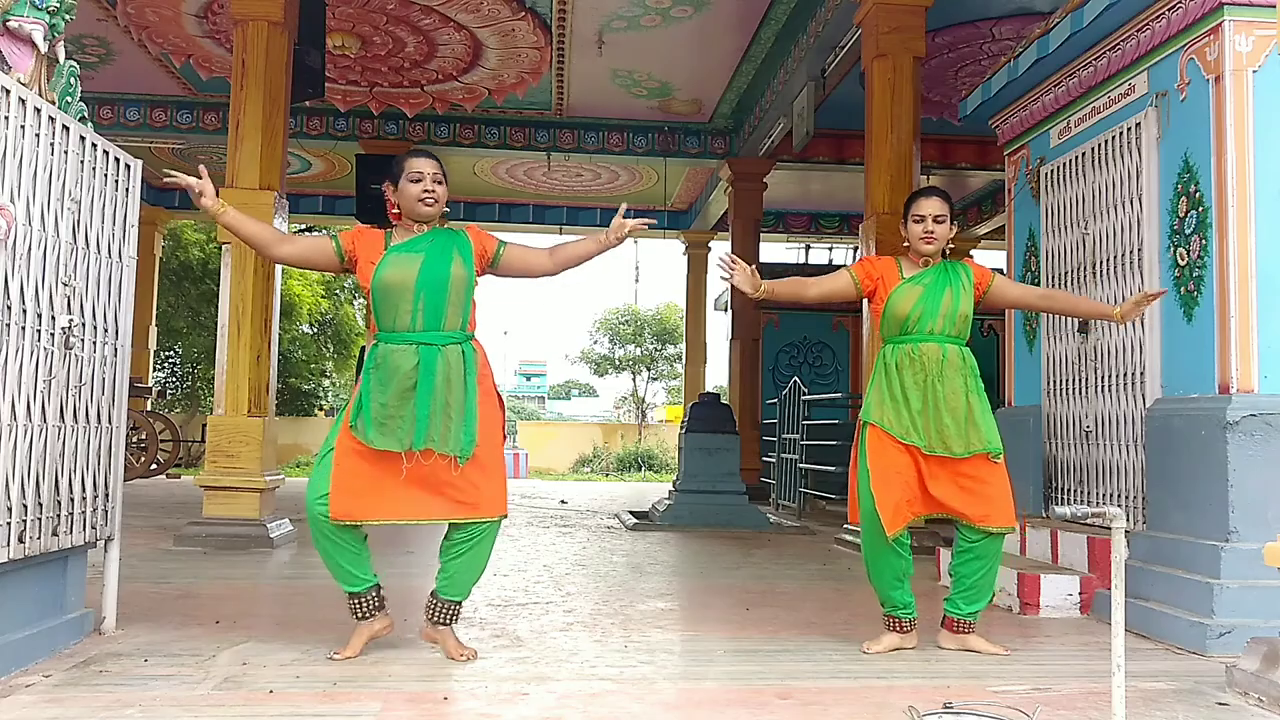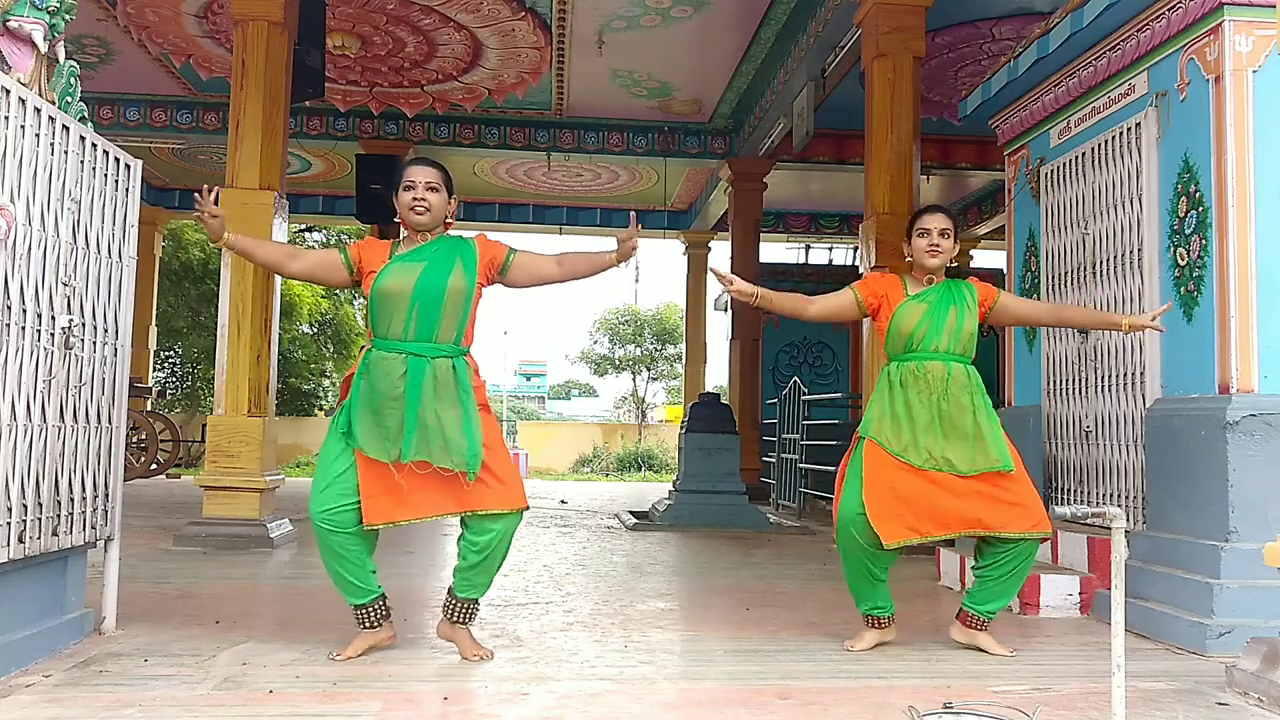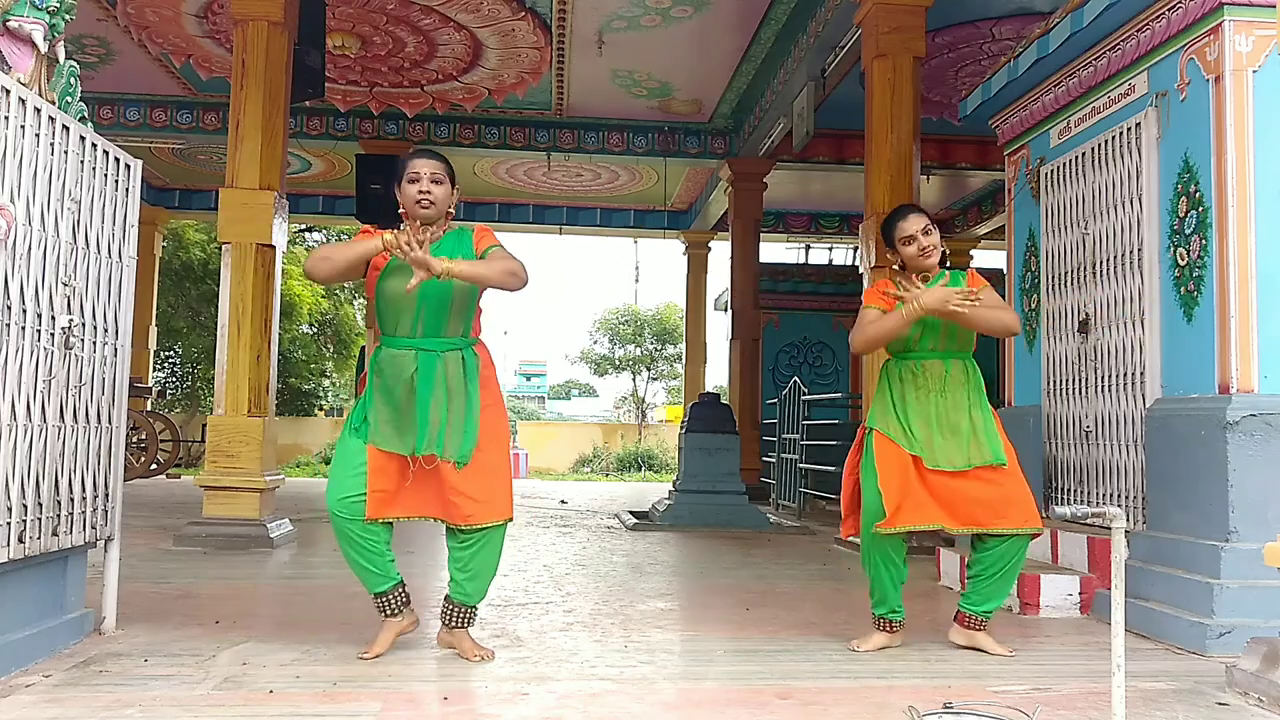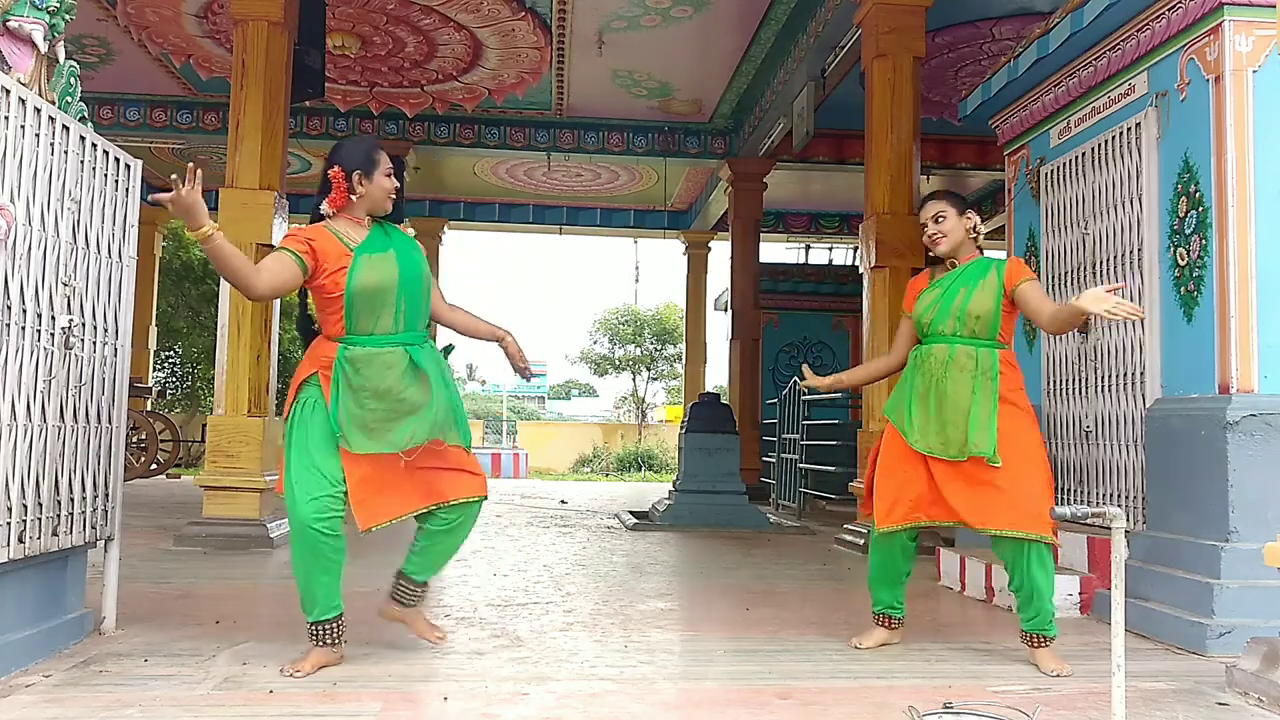
dt=0.7s
person 1, frame 1
left shoulder: (470, 243)
right shoulder: (365, 243)
left elbow: (547, 260)
right elbow: (284, 246)
left wrist: (610, 238)
right wrist: (217, 209)
left hip: (458, 388)
right hip: (386, 390)
left knee: (477, 508)
right knee: (329, 502)
left ankle: (441, 619)
right ankle: (370, 613)
person 1, frame 2
left shoulder: (477, 252)
right shoulder: (371, 254)
left elbow: (554, 268)
right elbow: (294, 261)
left wrist: (615, 256)
right wrist: (225, 235)
left hip: (450, 396)
right hip: (376, 396)
left knee: (499, 508)
right knee: (331, 510)
left ankle: (456, 619)
right ankle: (374, 622)
person 1, frame 3
left shoulder: (475, 241)
right shoulder: (375, 244)
left elbow: (517, 275)
right elbow: (315, 266)
left wrist: (442, 265)
right wrist: (386, 245)
left hip: (461, 391)
right hip: (391, 392)
left knee: (481, 510)
right knee: (349, 501)
left ankle: (456, 624)
right ankle: (395, 610)
person 1, frame 4
left shoulder: (401, 240)
right shoulder: (313, 241)
left elbow: (438, 307)
right elbow: (256, 283)
left wrist: (500, 334)
right wrist: (201, 225)
left hip: (413, 386)
right hip: (342, 390)
left knee: (460, 494)
right knee: (315, 513)
left ankle: (404, 597)
right ankle: (327, 638)
person 2, frame 1
left shoulder: (969, 276)
right shoulder: (878, 270)
left elbow: (1041, 297)
right elbow: (810, 289)
left wrist: (1116, 311)
right wrist: (758, 286)
left hip: (957, 405)
right hip: (895, 404)
left knee: (984, 512)
right knee: (883, 511)
left ankle: (959, 625)
right ankle: (899, 624)
person 2, frame 2
left shoulder: (973, 294)
right shoulder: (881, 288)
left elbow: (1049, 312)
right elbow: (811, 307)
left wrist: (1122, 321)
right wrist: (754, 293)
left hip: (965, 421)
right hip: (898, 419)
left knee: (1022, 521)
right knee: (857, 519)
left ankle: (973, 620)
right ankle: (878, 620)
person 2, frame 3
left shoulder: (967, 281)
right shoulder: (884, 293)
left elbow: (1011, 323)
right elbow: (859, 342)
left wrist: (939, 307)
right wrist: (919, 306)
left hip: (965, 414)
right hip: (900, 413)
left knee: (1010, 514)
right knee: (882, 509)
left ankle: (971, 621)
right ankle: (887, 623)
person 2, frame 4
left shoulder: (1008, 271)
right shoulder: (921, 285)
left elbow: (1049, 317)
right elbow: (897, 357)
left wrist: (1080, 306)
right wrist: (834, 381)
left hip: (991, 405)
right hip: (922, 406)
left knee: (1016, 513)
right knee: (895, 511)
left ankle: (1039, 637)
right ankle: (888, 619)
